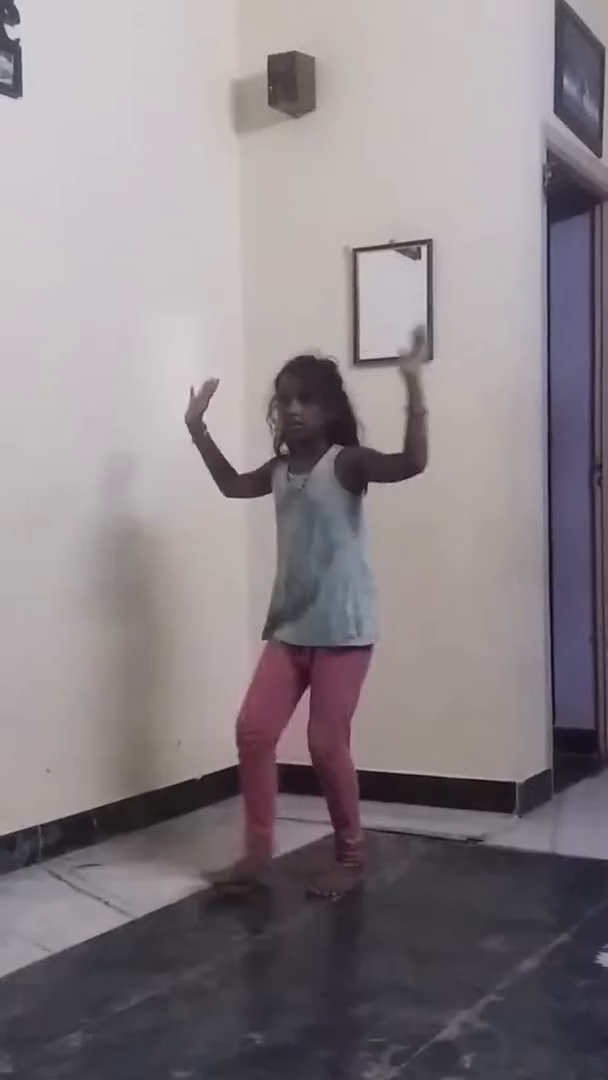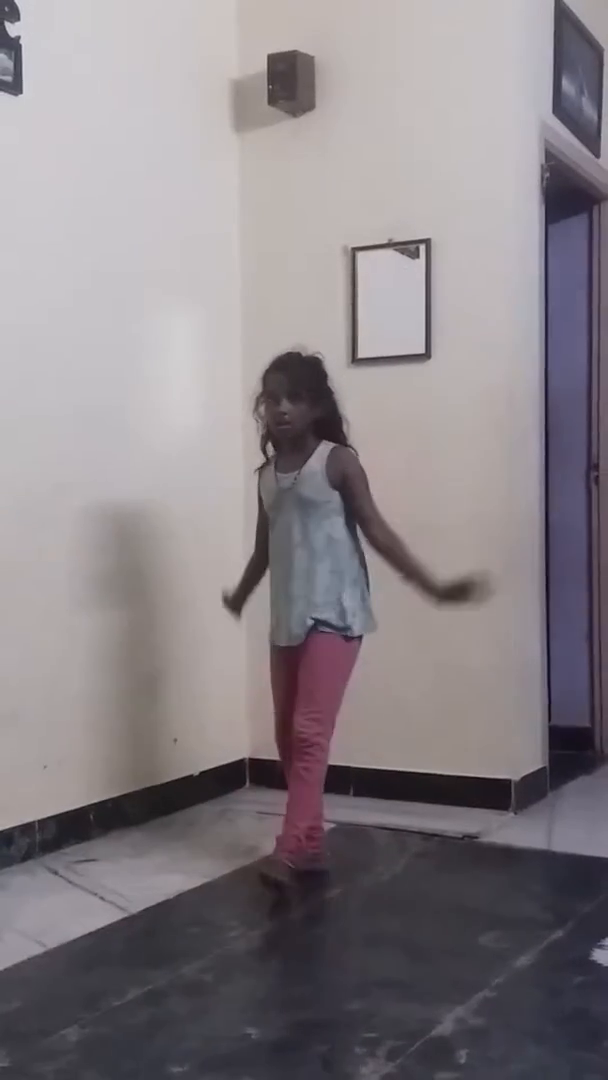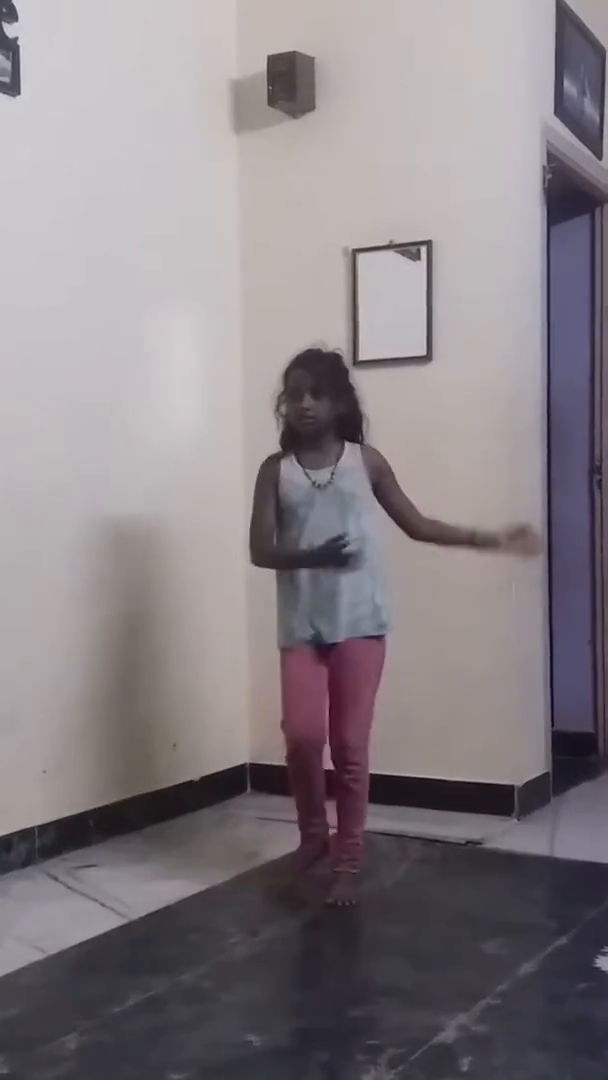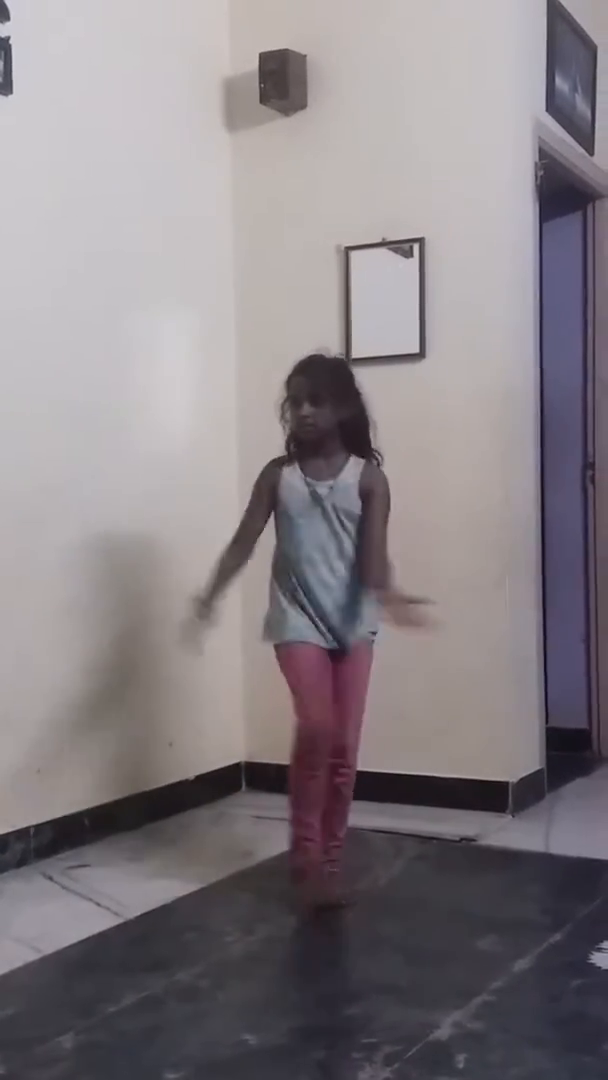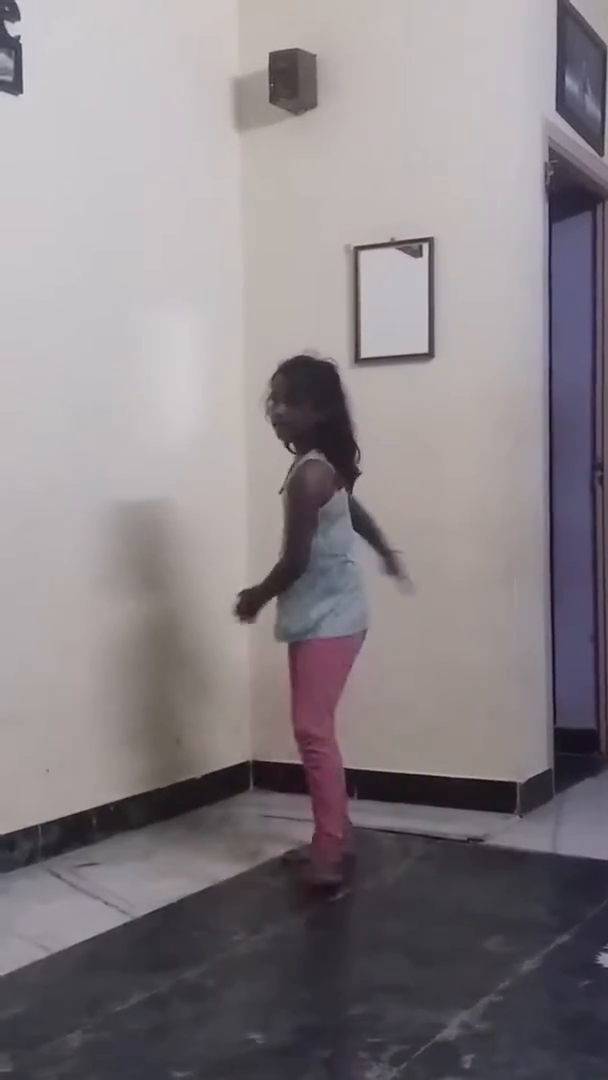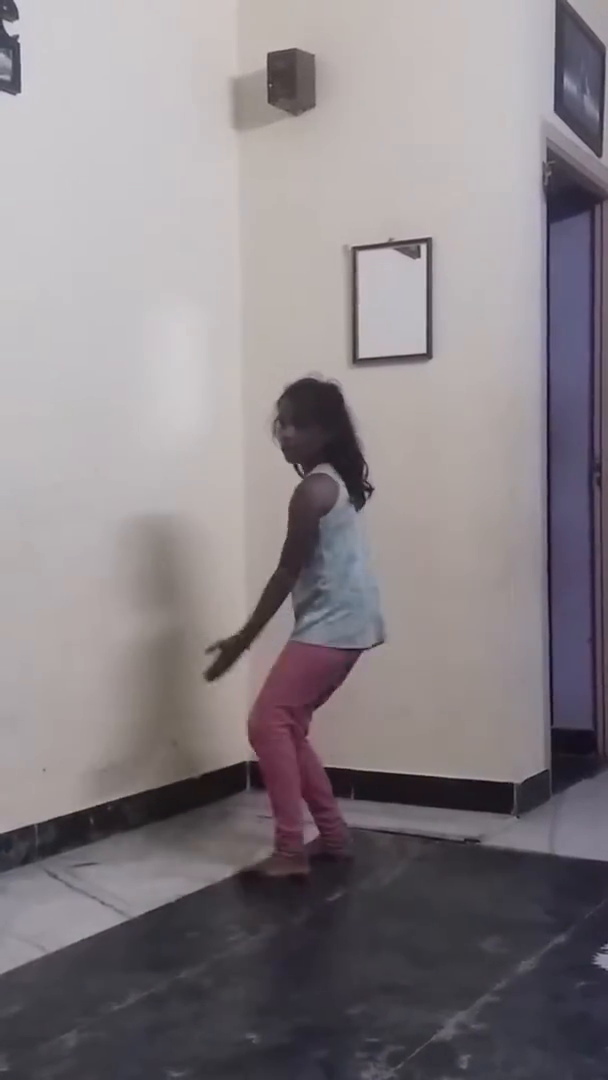
dt=0.5s
person 1, frame 1
left shoulder: (344, 462)
right shoulder: (277, 466)
left elbow: (411, 463)
right elbow: (231, 485)
left wrist: (414, 387)
right wrist: (199, 428)
left hip: (342, 626)
right hip: (287, 624)
left knee: (327, 746)
right knee: (251, 731)
left ankle: (350, 859)
right ankle: (255, 855)
person 1, frame 2
left shoulder: (337, 461)
right shoulder: (266, 473)
left elbow: (377, 533)
left wrist: (432, 586)
right wrist: (242, 592)
left hip: (333, 616)
right hip: (287, 620)
left knee: (309, 733)
right knee: (289, 738)
left ankle: (289, 851)
right ankle: (311, 845)
person 1, frame 3
left shoulder: (366, 461)
right shoulder: (275, 470)
left elbow: (415, 524)
right elbow: (261, 550)
left wrist: (488, 540)
right wrist: (312, 556)
left hip: (361, 621)
right hip: (302, 625)
left knee: (352, 747)
right knee: (303, 734)
left ankle: (346, 865)
right ankle: (312, 837)
person 1, frame 4
left shoulder: (369, 476)
right shoulder: (278, 473)
left elbow: (373, 554)
right elbow: (243, 542)
left wrist: (388, 595)
right wrist: (208, 594)
left hip: (354, 626)
right hip: (301, 625)
left knee: (345, 746)
right knee: (315, 727)
left ankle: (330, 862)
right ankle: (305, 856)
person 1, frame 5
left shoulder: (312, 474)
right shoulder: (324, 468)
left elbow: (293, 561)
right elbow: (357, 516)
left wrist: (253, 598)
right wrist: (385, 553)
left hip: (329, 617)
right hip: (318, 614)
left knee: (312, 728)
right knee: (311, 726)
left ankle: (328, 853)
right ankle: (335, 832)
person 1, frame 6
left shoulder: (312, 490)
right shoulder: (336, 484)
left elbow: (288, 573)
left wrist: (243, 639)
left hip: (331, 627)
right hip: (348, 624)
left knee: (267, 722)
right knee: (287, 726)
left ankle: (289, 847)
right ankle: (332, 832)
